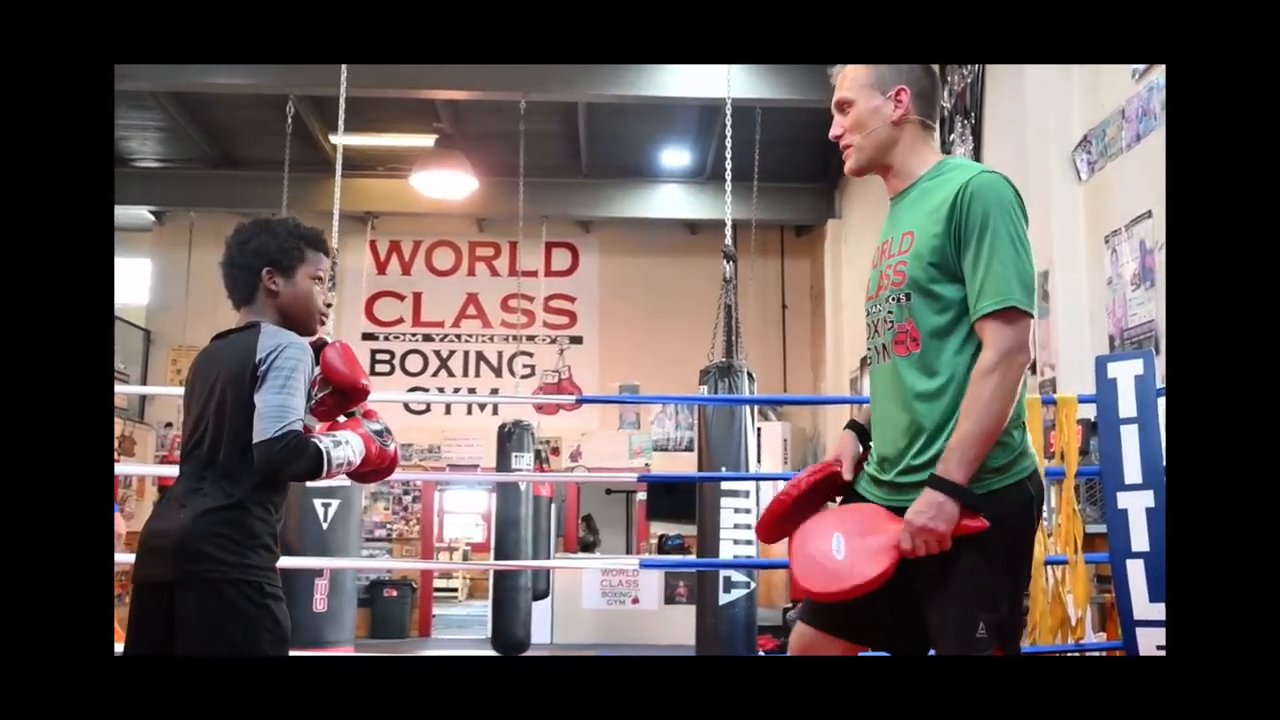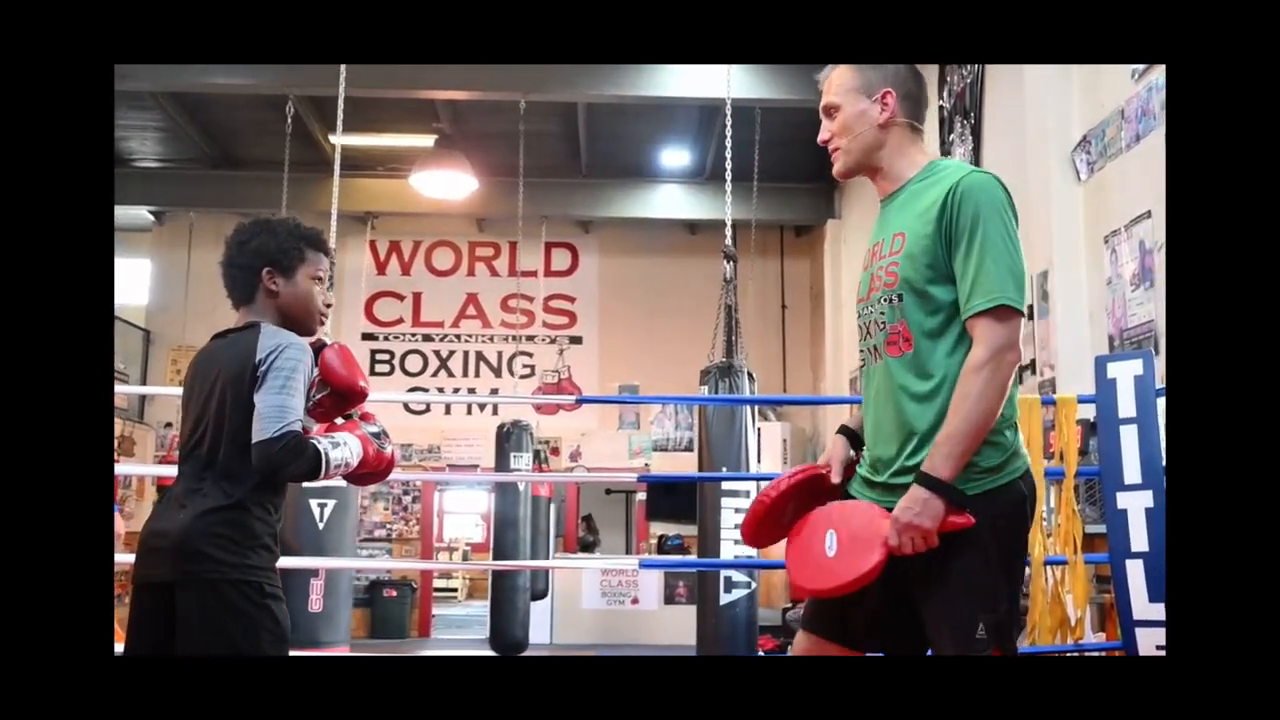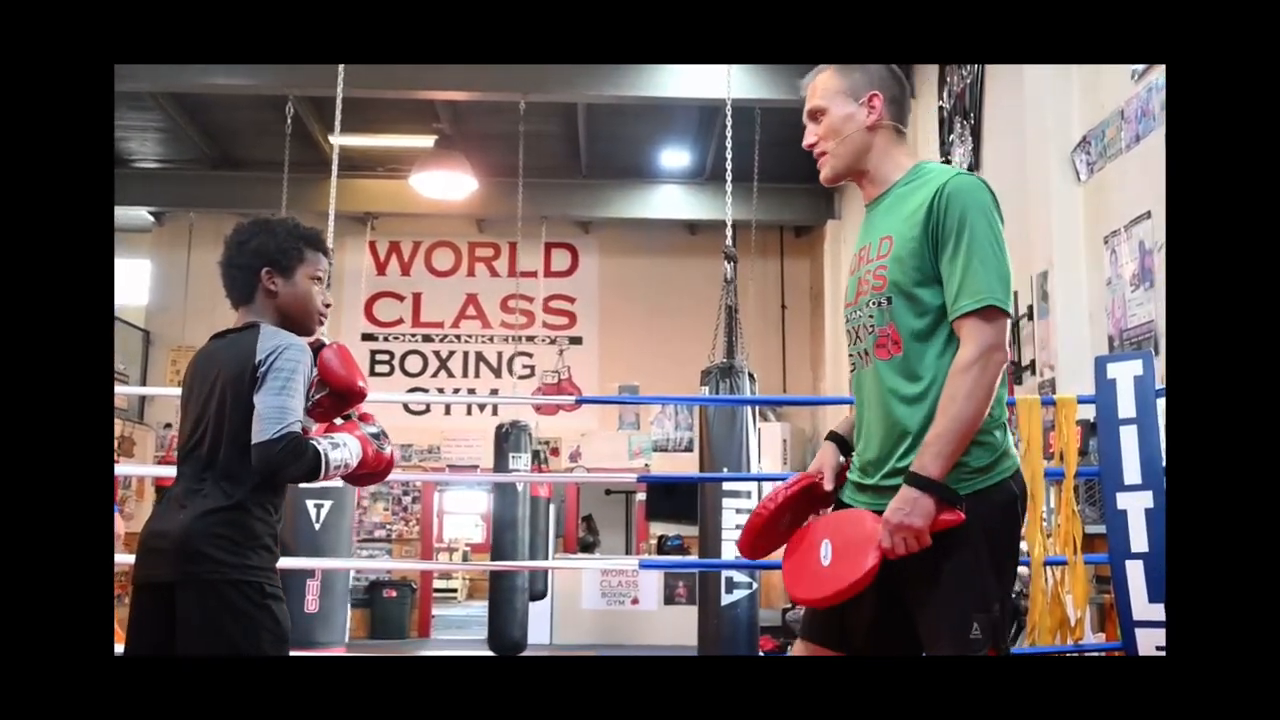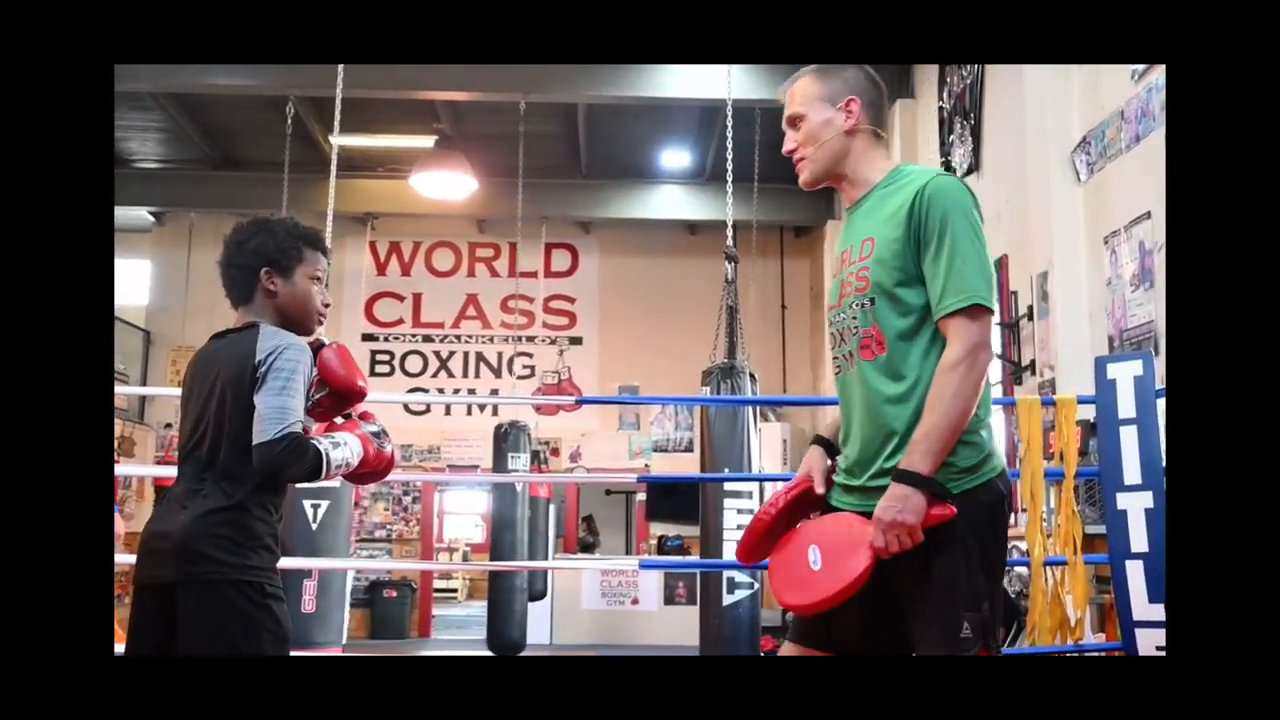
dt=0.1s
person 1, frame 1
left shoulder: (975, 191)
right shoulder: (898, 217)
left elbow: (1005, 350)
left wrist: (947, 485)
right wrist: (860, 429)
left hip: (973, 494)
right hip: (882, 492)
right knee: (813, 644)
person 1, frame 2
left shoulder: (966, 192)
right shoulder: (888, 220)
left elbow: (997, 348)
left wrist: (934, 482)
right wrist: (852, 434)
left hip: (967, 493)
right hip: (876, 492)
right knee: (816, 647)
person 1, frame 3
left shoulder: (950, 194)
right shoulder: (872, 223)
left elbow: (985, 347)
left wrist: (923, 482)
right wrist: (840, 440)
left hip: (954, 496)
right hip: (867, 498)
right knee: (815, 648)
person 1, frame 4
left shoulder: (931, 195)
right shoulder: (854, 227)
left elbow: (970, 346)
left wrist: (913, 478)
right wrist: (826, 444)
left hip: (943, 496)
right hip: (854, 499)
right knee: (803, 649)
person 2, frame 1
left shoulder: (210, 355)
right shoulder: (284, 346)
right elbow: (276, 453)
left wrist: (311, 411)
right wrist: (354, 443)
left hip: (164, 543)
right hip: (227, 554)
person 2, frame 2
left shoulder: (209, 355)
right shoulder: (284, 347)
right elbow: (275, 454)
left wrist: (308, 412)
right wrist: (352, 445)
left hip: (164, 544)
right hip: (227, 554)
person 2, frame 3
left shoulder: (207, 355)
right shoulder: (284, 348)
right elbow: (275, 454)
left wrist: (307, 412)
right wrist: (351, 446)
left hip: (164, 544)
right hip: (227, 555)
person 2, frame 4
left shoulder: (206, 355)
right shoulder: (284, 348)
right elbow: (276, 454)
left wrist: (306, 412)
right wrist: (353, 445)
left hip: (165, 545)
right hip: (228, 555)
